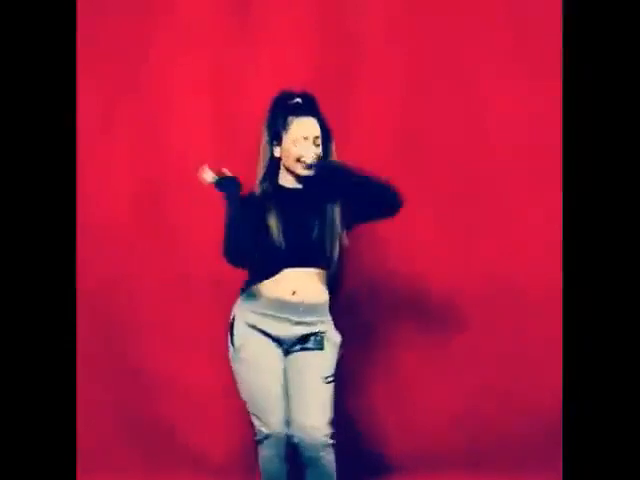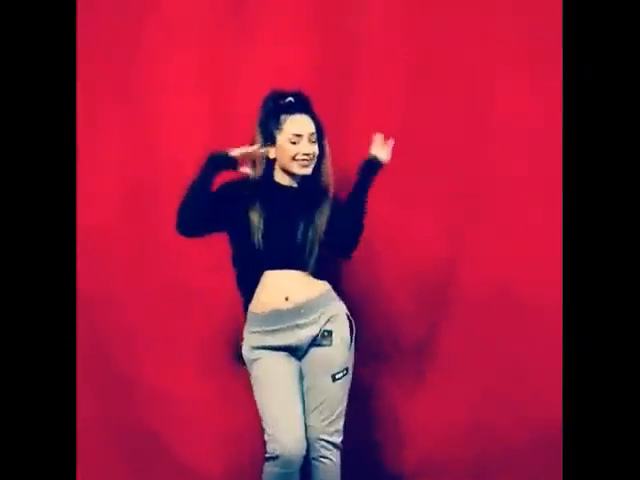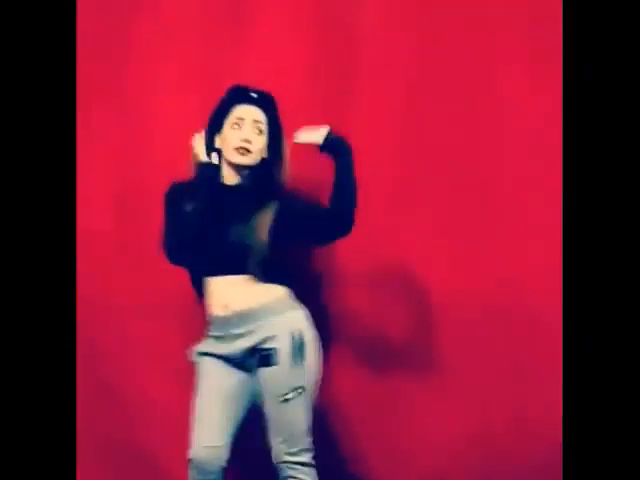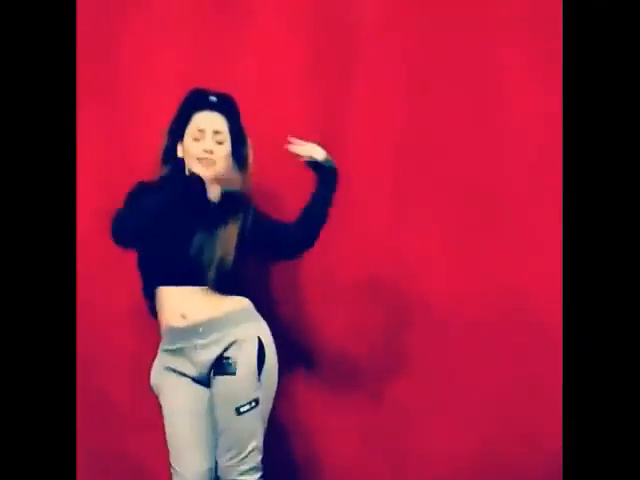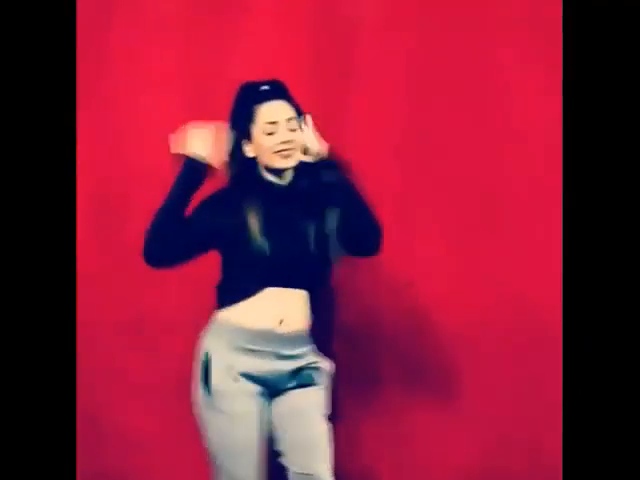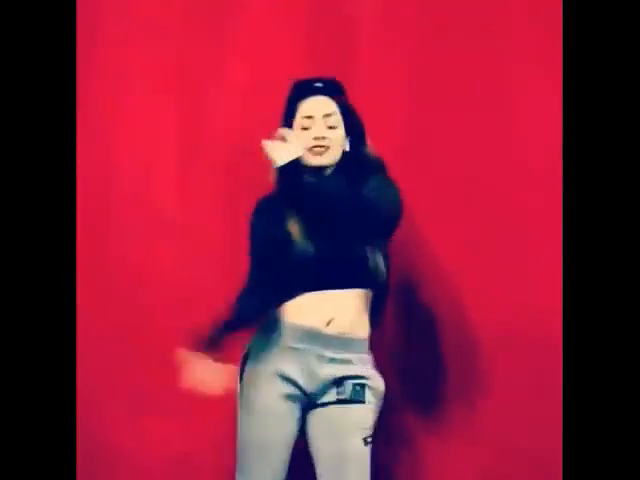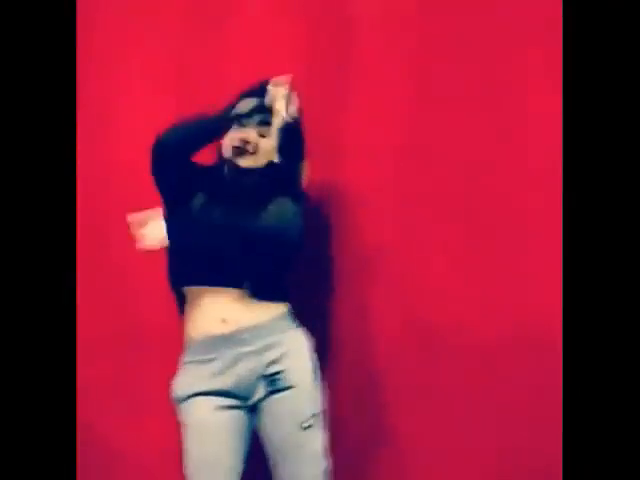
dt=0.7s
person 1, frame 1
left shoulder: (335, 197)
right shoulder: (257, 203)
left elbow: (390, 201)
right elbow: (239, 255)
left wrist: (328, 170)
right wrist: (232, 192)
left hip: (313, 325)
right hip: (257, 320)
left knee: (314, 433)
right knee: (272, 431)
person 1, frame 2
left shoulder: (323, 201)
right shoulder: (242, 195)
left elbow: (343, 246)
right elbow: (189, 224)
left wrist: (367, 175)
right wrist: (217, 165)
left hip: (323, 322)
right hip: (267, 335)
left knee: (325, 440)
right knee: (286, 448)
person 1, frame 3
left shoulder: (275, 203)
right shoulder: (189, 196)
left elbow: (338, 223)
right elbow: (177, 250)
left wrist: (338, 151)
right wrist: (202, 174)
left hip: (277, 330)
right hip: (220, 340)
person 1, frame 4
left shoulder: (236, 211)
right shoulder: (154, 199)
left elbow: (288, 245)
right elbow: (124, 231)
left wrist: (325, 175)
right wrist: (190, 188)
left hip: (235, 341)
right hip: (176, 352)
person 1, frame 5
left shoulder: (318, 198)
right shoulder: (231, 203)
left elbow: (368, 242)
right elbow: (160, 251)
left wrist: (327, 168)
right wrist: (192, 170)
left hip: (297, 359)
right hip: (232, 354)
person 1, frame 6
left shoulder: (373, 184)
right shoulder: (273, 209)
left elbow: (379, 216)
right elbow: (256, 292)
left wrist: (294, 176)
right wrist: (211, 346)
left hip: (346, 362)
right hip: (279, 354)
person 1, frame 7
left shoulder: (284, 204)
right shoulder: (190, 189)
left elbow: (275, 239)
right elbow: (167, 148)
left wrist: (175, 230)
right wrist: (250, 105)
left hip: (276, 351)
right hip: (205, 364)
